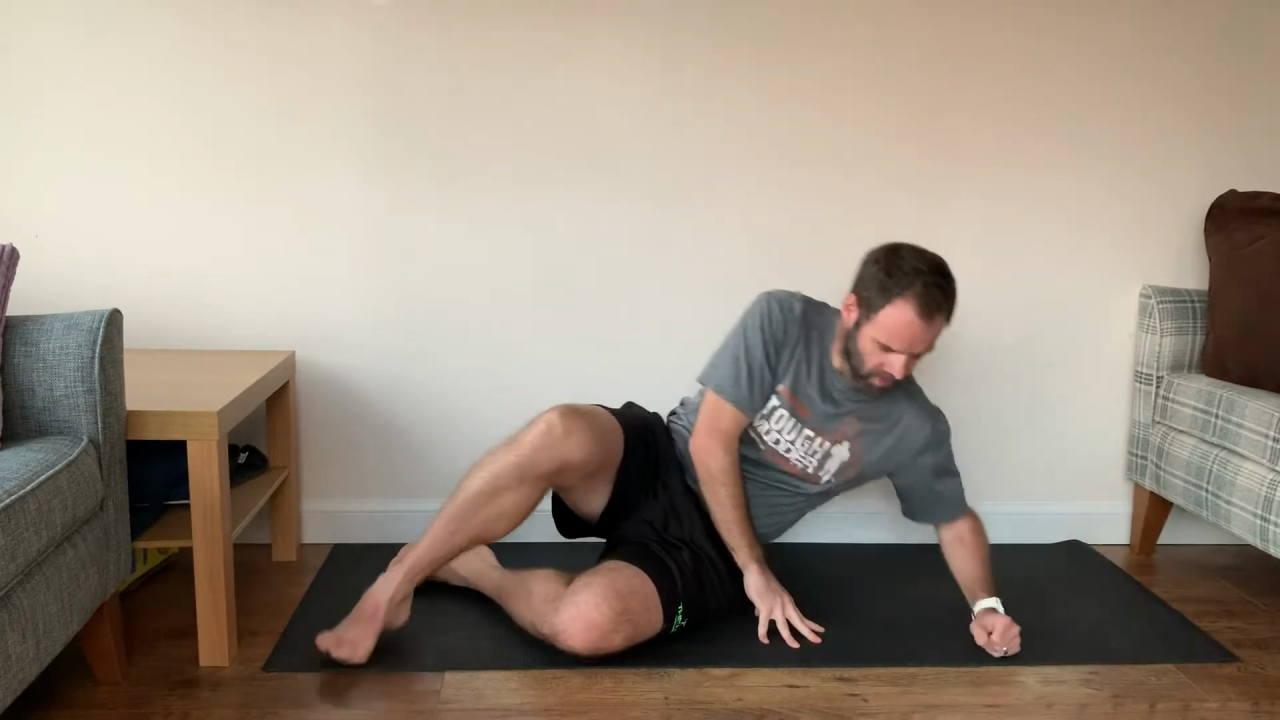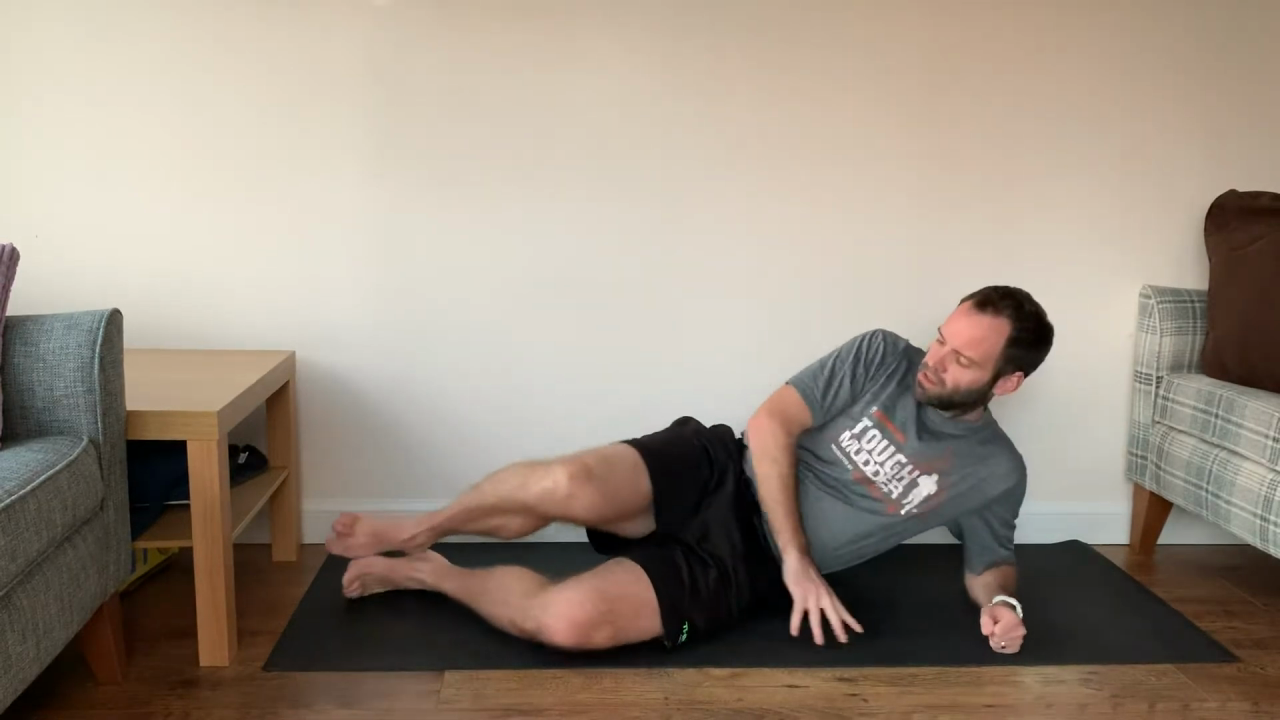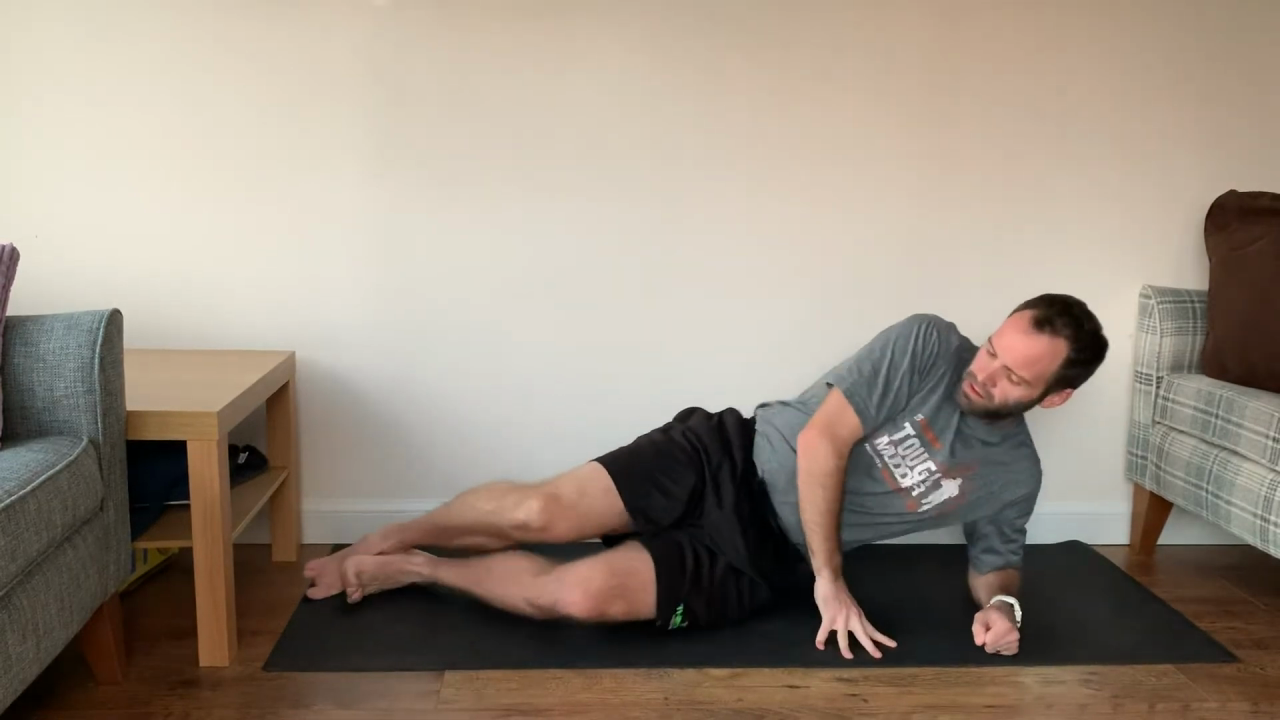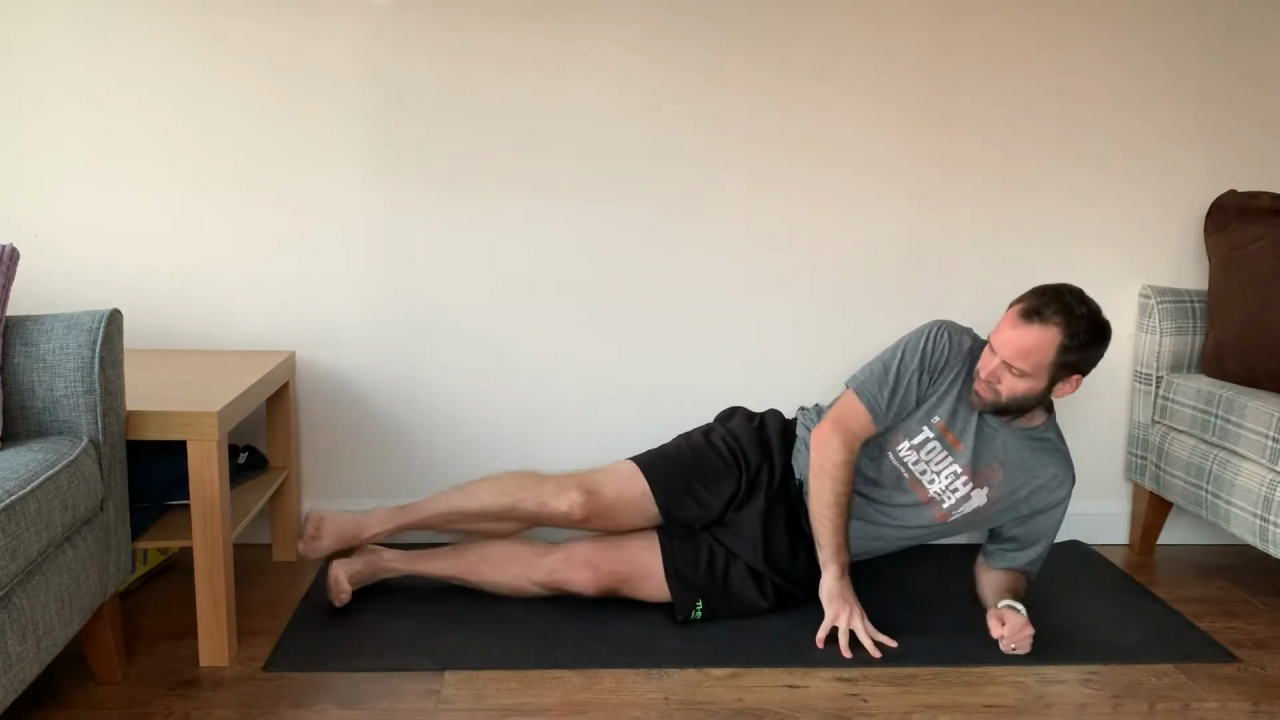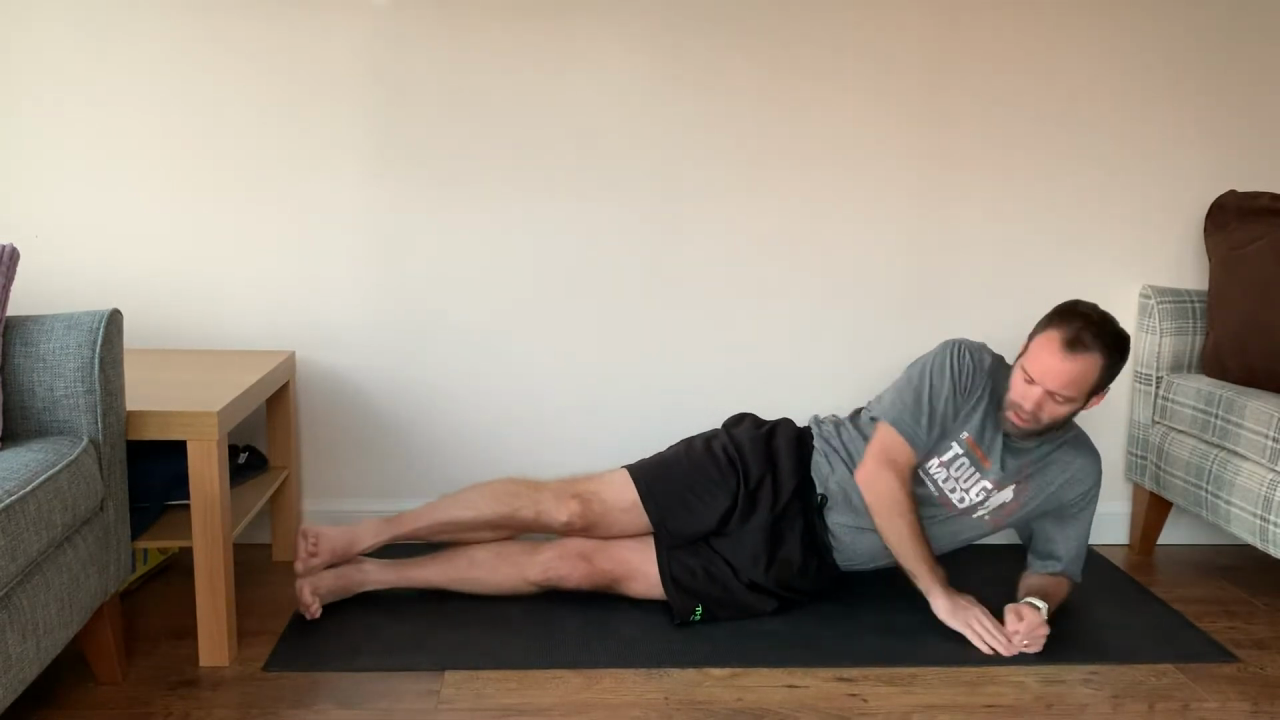
dt=0.5s
person 1, frame 1
left shoulder: (913, 427)
right shoulder: (779, 318)
left elbow: (955, 521)
right elbow: (710, 441)
left wrist: (985, 604)
right wrist: (755, 571)
left hip: (701, 538)
right hip: (655, 459)
left knee: (586, 626)
right knee: (561, 432)
left ankle: (470, 566)
right ankle: (395, 585)
person 1, frame 2
left shoulder: (996, 472)
right shoulder: (882, 356)
left elbow: (991, 563)
right elbow: (771, 424)
left wrist: (1002, 603)
right wrist: (797, 560)
left hip: (735, 564)
right hip: (717, 473)
left knee: (567, 620)
right knee: (572, 487)
left ankle: (428, 576)
right ankle: (420, 530)
person 1, frame 3
left shoulder: (1015, 472)
right shoulder: (927, 341)
left elbow: (995, 559)
right elbow: (821, 441)
left wrist: (1000, 605)
right wrist: (829, 581)
left hip: (757, 551)
right hip: (728, 457)
left knee: (580, 595)
right knee: (540, 511)
left ankle: (411, 568)
right ankle: (386, 538)
person 1, frame 4
left shoulder: (1046, 476)
right shoulder: (943, 348)
left elbow: (1003, 563)
right elbow: (832, 438)
left wrist: (1009, 607)
right wrist: (836, 580)
left hip: (780, 555)
right hip: (765, 462)
left knee: (584, 570)
right knee: (577, 501)
left ankle: (389, 565)
right ankle: (375, 525)
person 1, frame 5
left shoulder: (1075, 472)
right shoulder: (961, 365)
left elbow: (1054, 566)
right elbow: (876, 471)
left wrist: (1032, 605)
right wrist: (946, 599)
left hip: (794, 561)
right hip: (774, 470)
left knee: (577, 564)
right knee: (568, 507)
left ankle: (363, 578)
right ankle: (362, 537)
